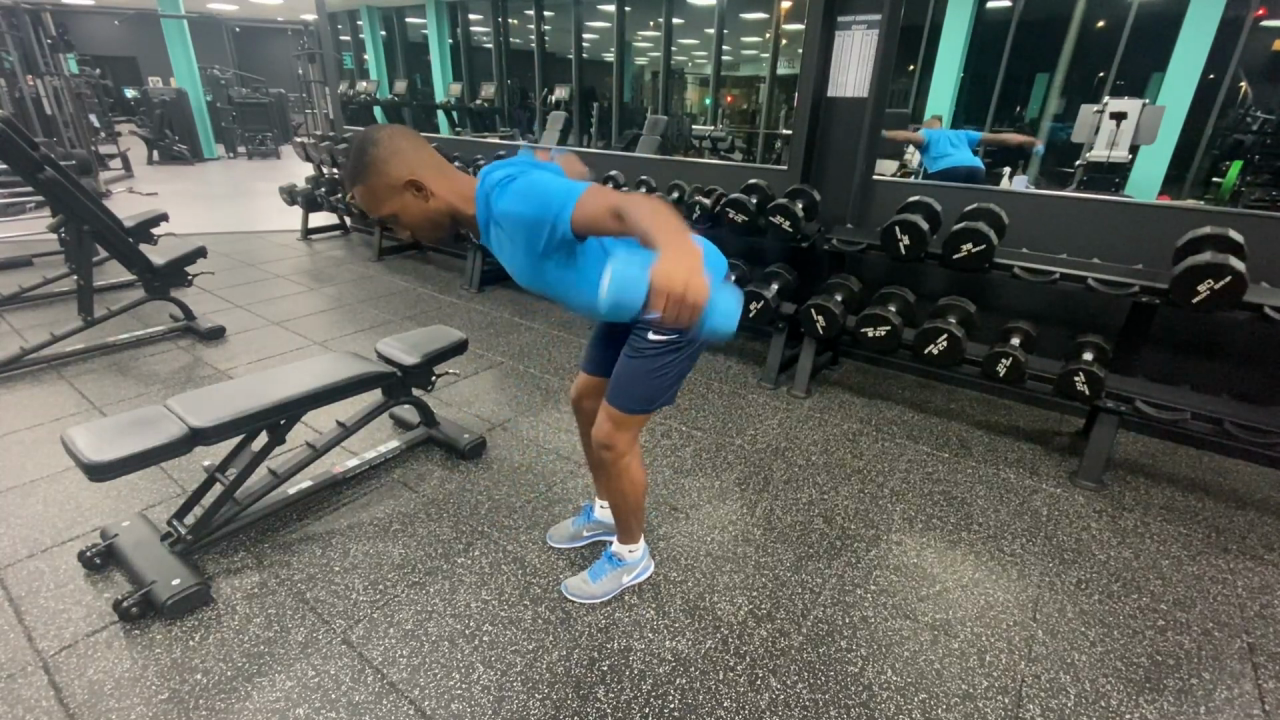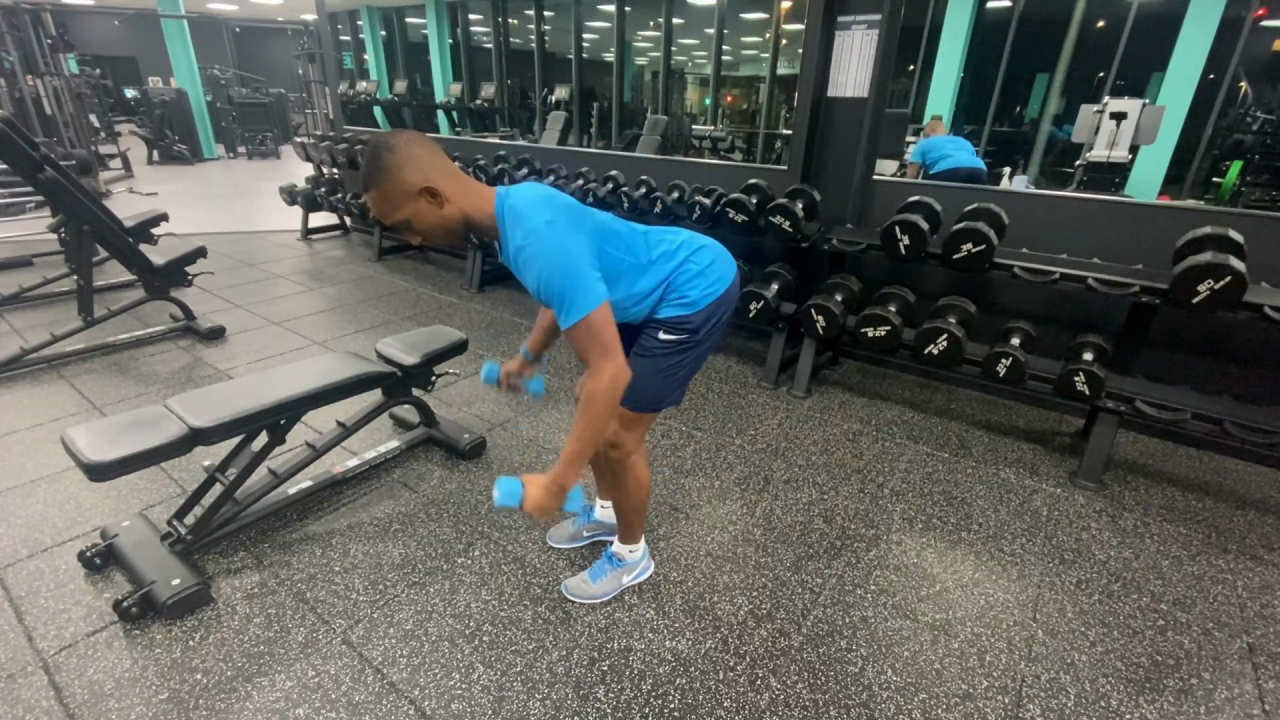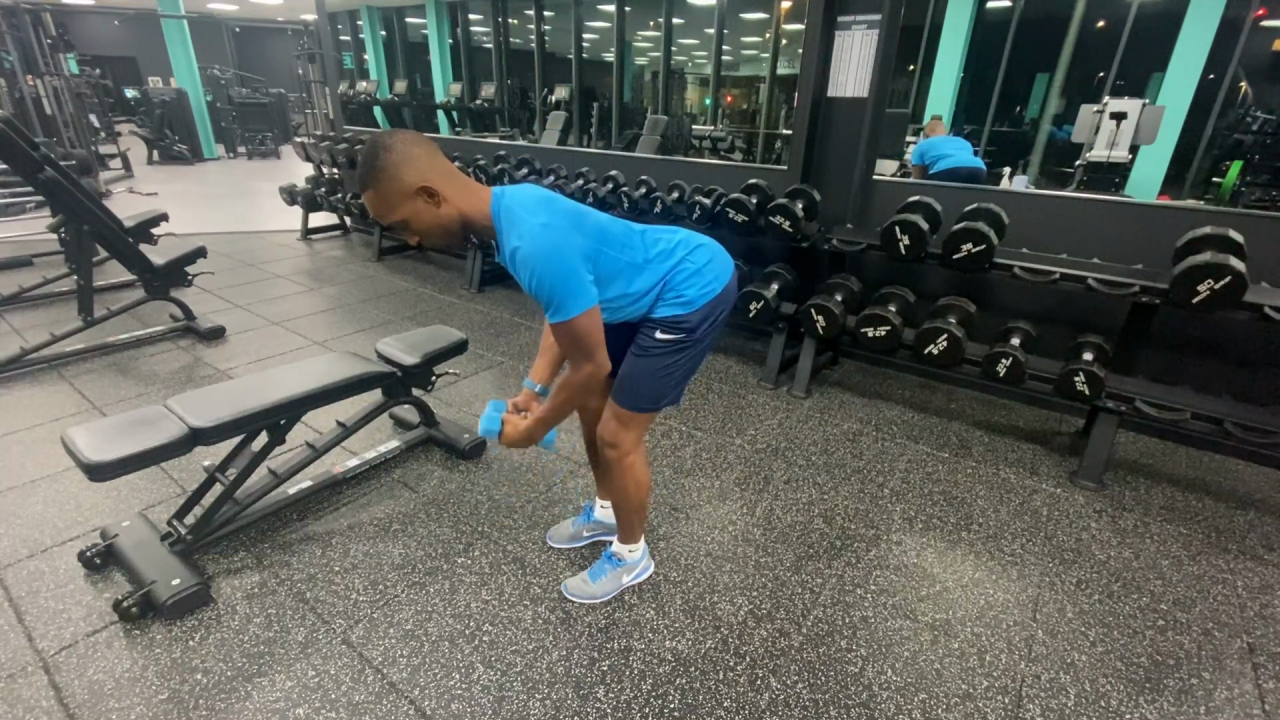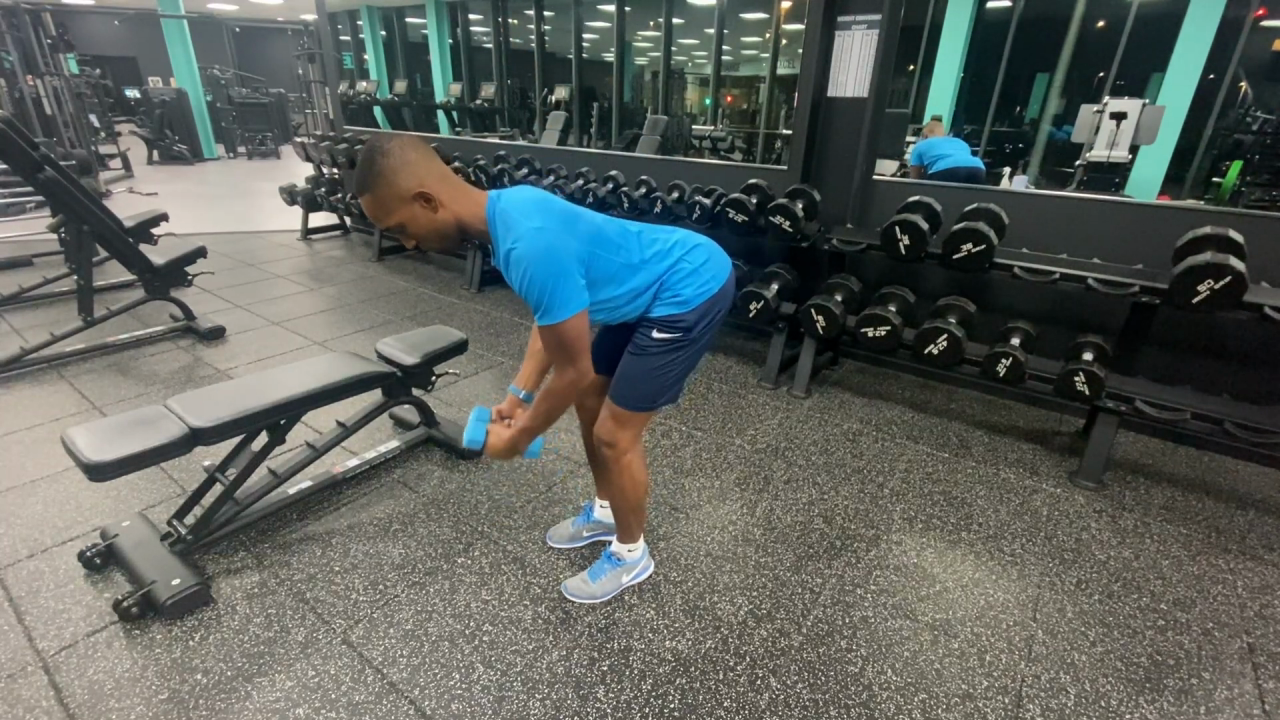
dt=0.5s
person 1, frame 1
left shoulder: (513, 198)
right shoulder: (491, 194)
left elbow: (635, 209)
right elbow: (572, 170)
left wrist: (682, 260)
right wrist: (552, 160)
left hip: (680, 287)
right hip: (648, 289)
left knee: (612, 435)
right knee: (587, 401)
left ankle: (630, 554)
right ankle: (605, 511)
person 1, frame 2
left shoulder: (537, 238)
right shoulder: (512, 206)
left elbow: (611, 371)
left wrist: (555, 482)
right wrist: (528, 356)
left hip: (695, 292)
right hip: (658, 285)
left knee: (617, 435)
right knee: (590, 400)
left ankle: (630, 555)
right ankle: (606, 512)
person 1, frame 3
left shoulder: (536, 242)
right shoulder: (510, 207)
left elbow: (591, 365)
right elbow: (564, 307)
left wrist: (532, 431)
right wrist: (534, 390)
left hip: (692, 290)
right hip: (654, 283)
left knee: (617, 434)
right knee: (591, 404)
left ankle: (631, 554)
right ankle: (605, 512)
person 1, frame 4
left shoulder: (530, 245)
right shoulder: (506, 208)
left elbow: (574, 371)
right elbow: (552, 314)
left wrist: (515, 440)
right wrist: (519, 394)
left hip: (689, 290)
right hip: (653, 284)
left knee: (614, 432)
right knee: (589, 402)
left ankle: (630, 553)
right ankle: (606, 512)
